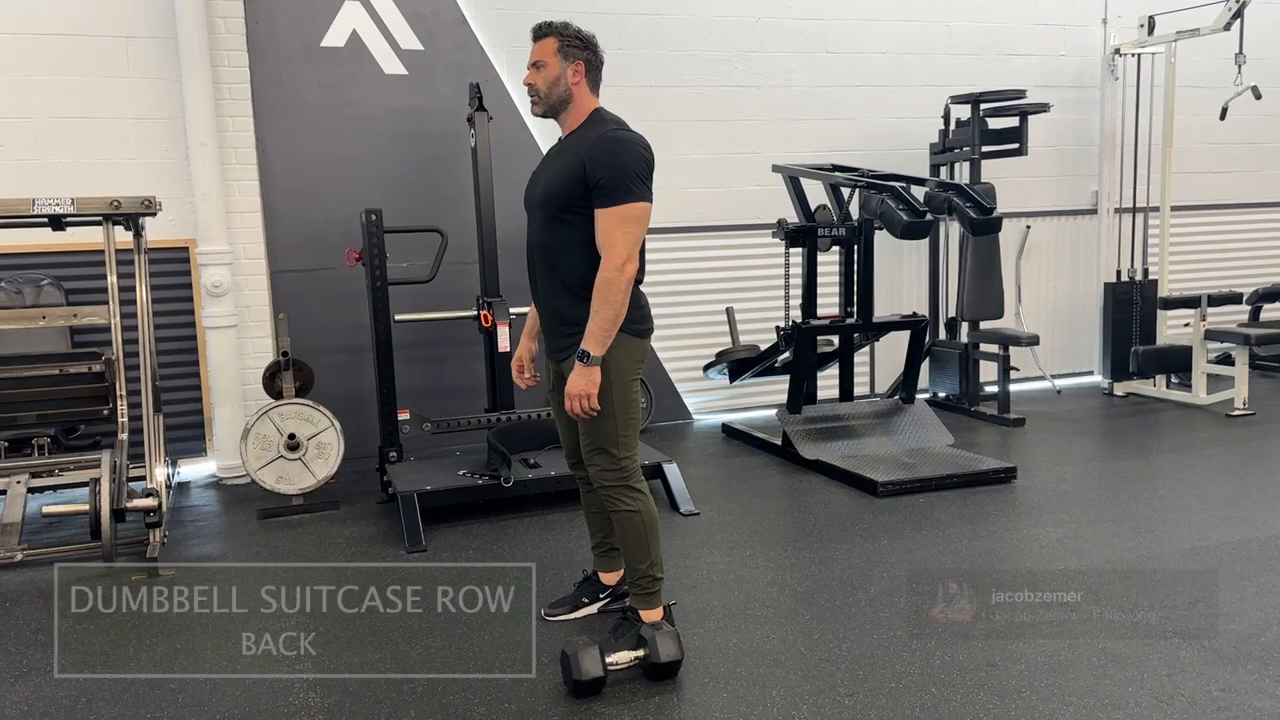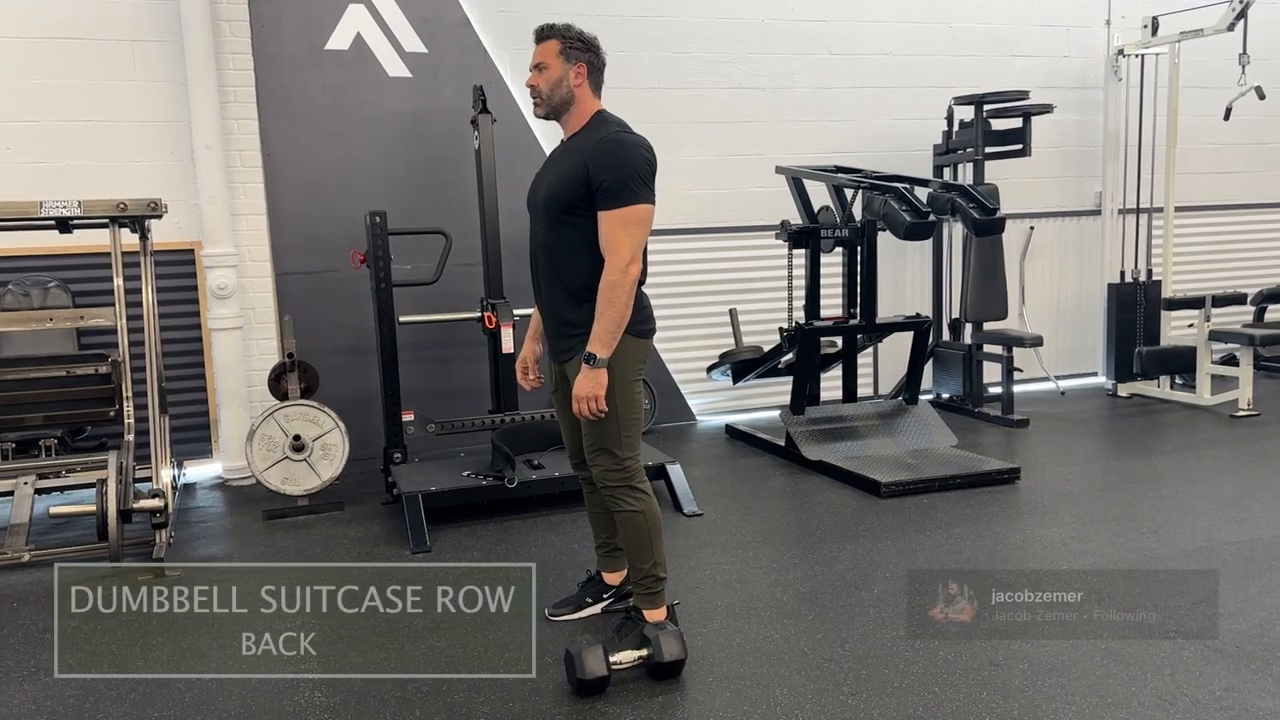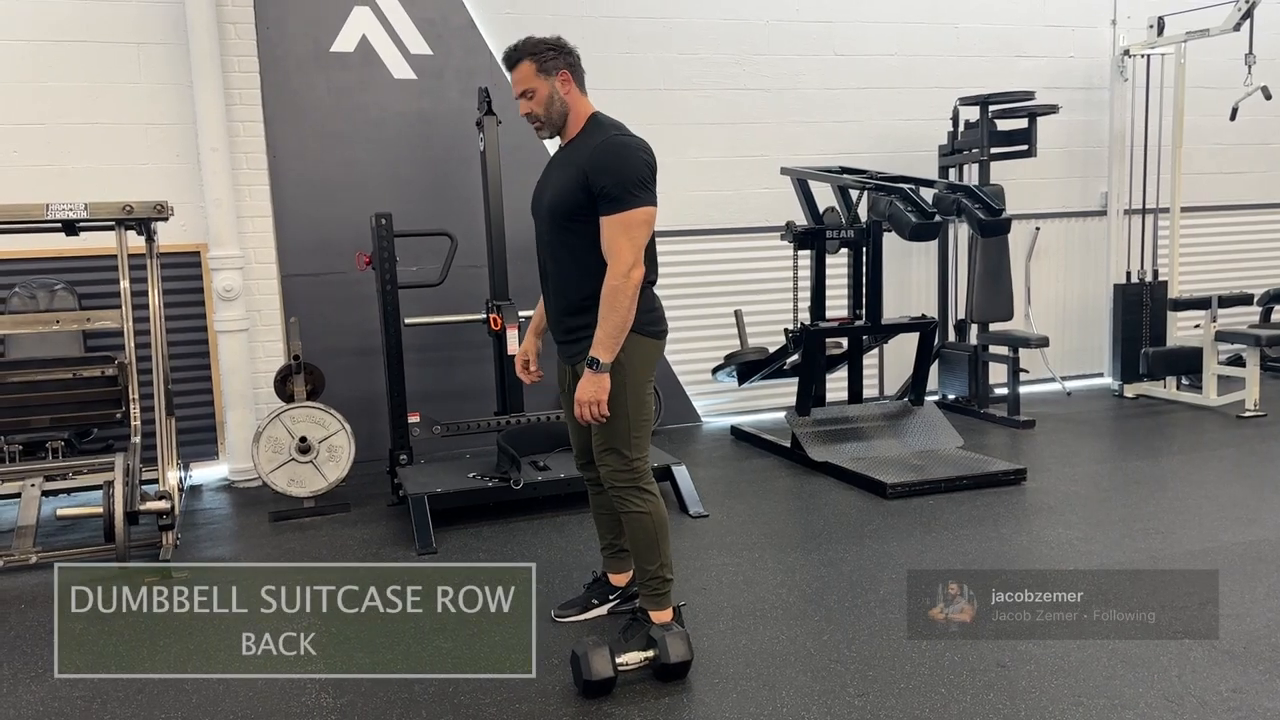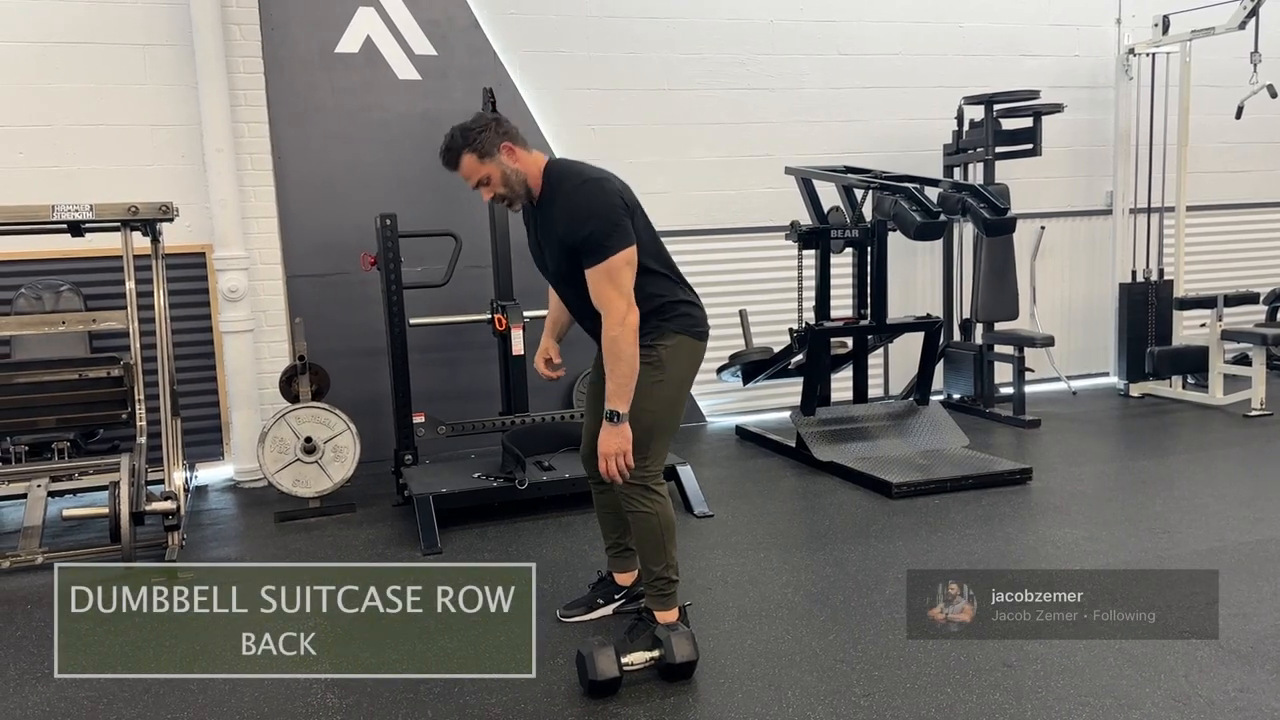
dt=0.3s
person 1, frame 1
left shoulder: (615, 148)
right shoulder: (563, 152)
left elbow: (619, 264)
left wrist: (589, 359)
right wrist: (532, 336)
left hip: (604, 343)
right hip: (566, 342)
left knee: (615, 475)
right knee: (585, 470)
left ankle: (651, 610)
right ankle: (610, 578)
person 1, frame 2
left shoulder: (617, 149)
right shoulder: (565, 153)
left elbow: (623, 266)
left wrist: (596, 362)
right wrist: (536, 337)
left hip: (605, 344)
right hip: (569, 342)
left knee: (618, 474)
right knee: (587, 469)
left ankle: (654, 610)
right ankle: (613, 578)
person 1, frame 3
left shoulder: (617, 153)
right shoulder: (565, 157)
left elbow: (626, 270)
left wrist: (599, 366)
right wrist: (535, 332)
left hip: (618, 344)
right hip: (577, 343)
left knee: (625, 476)
right knee: (593, 469)
left ankle: (659, 612)
right ankle: (617, 580)
person 1, frame 4
left shoulder: (588, 198)
right shoulder: (535, 203)
left elbow: (621, 312)
left wrist: (616, 417)
right wrist: (550, 336)
left hip: (666, 337)
right hip: (627, 334)
left knee: (632, 470)
right knee: (598, 459)
left ankle: (666, 614)
right ankle: (625, 579)
